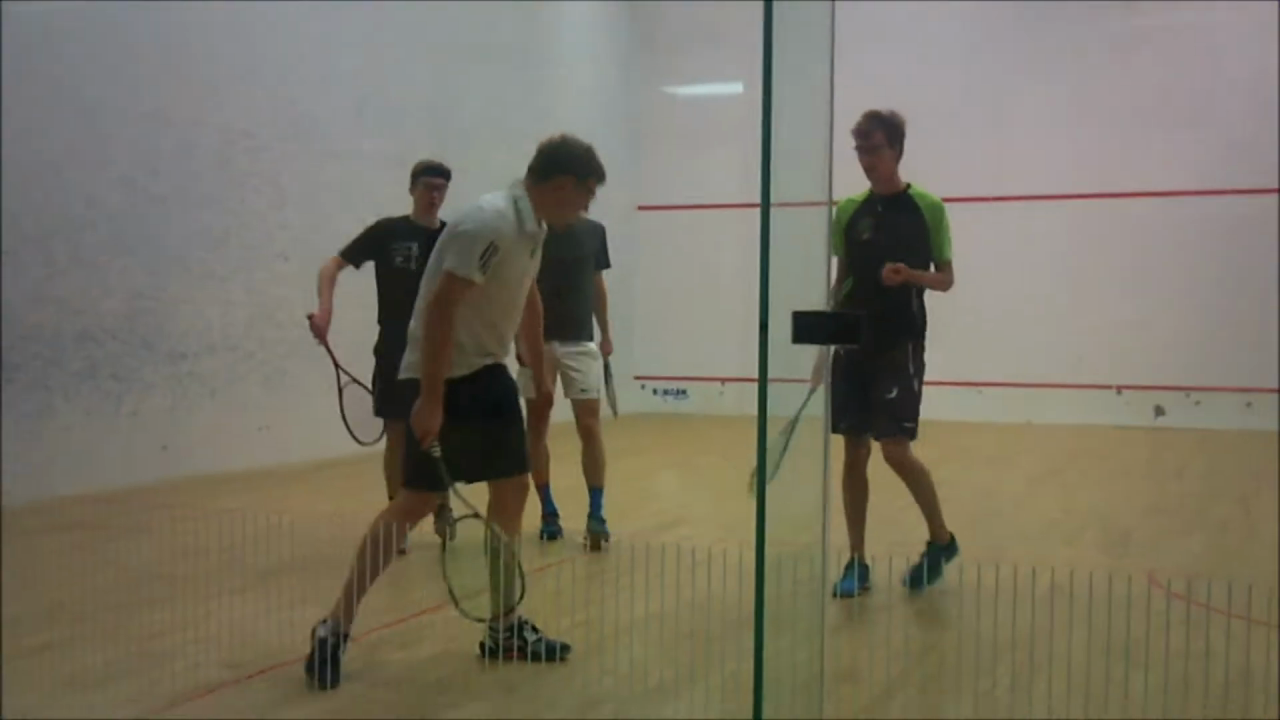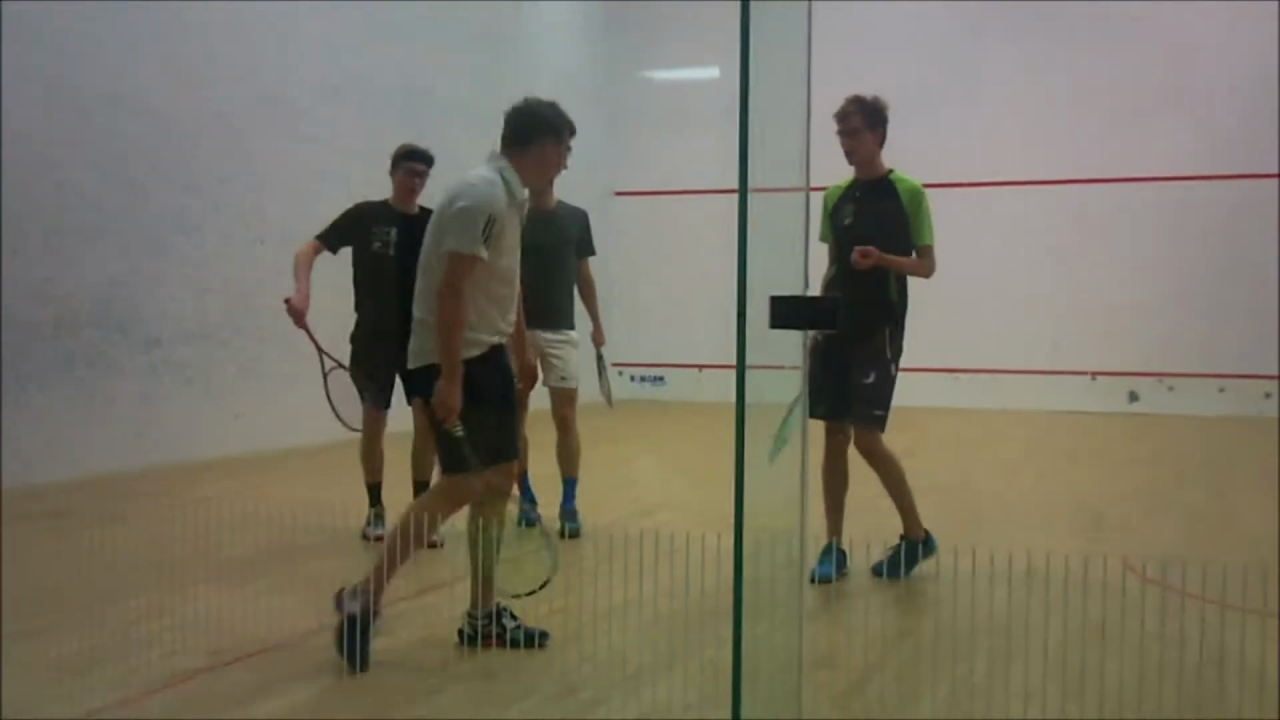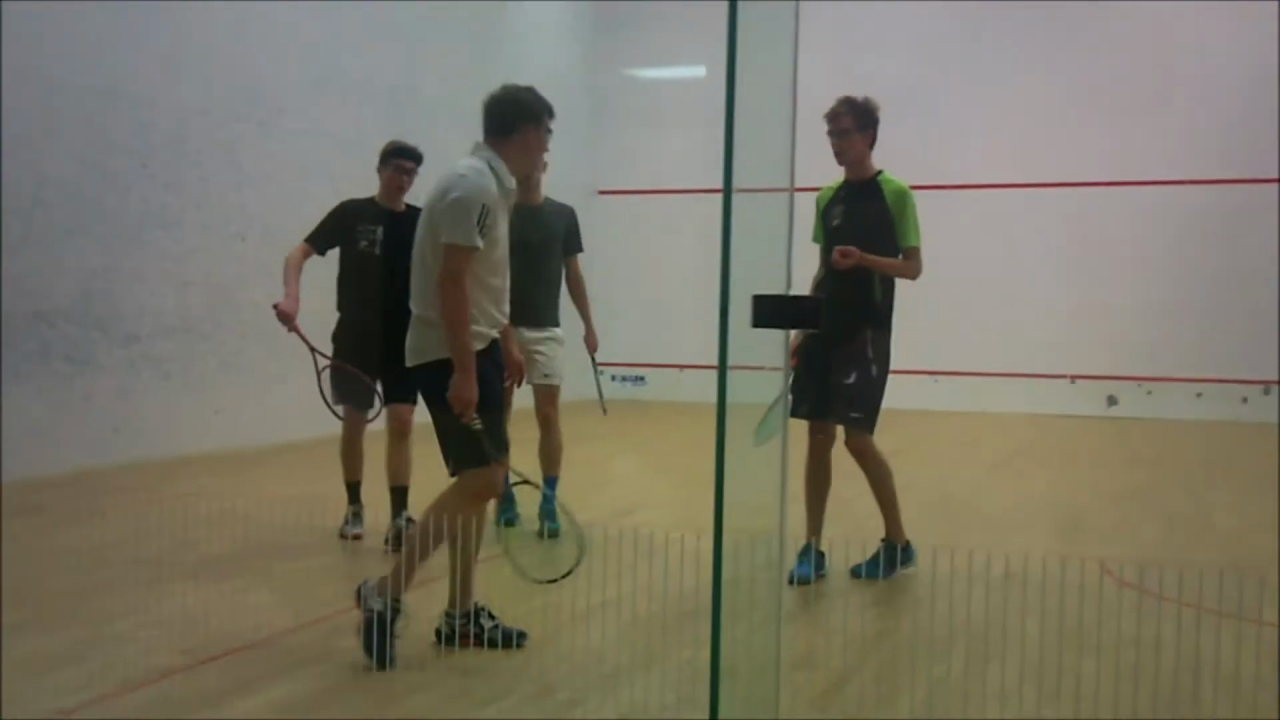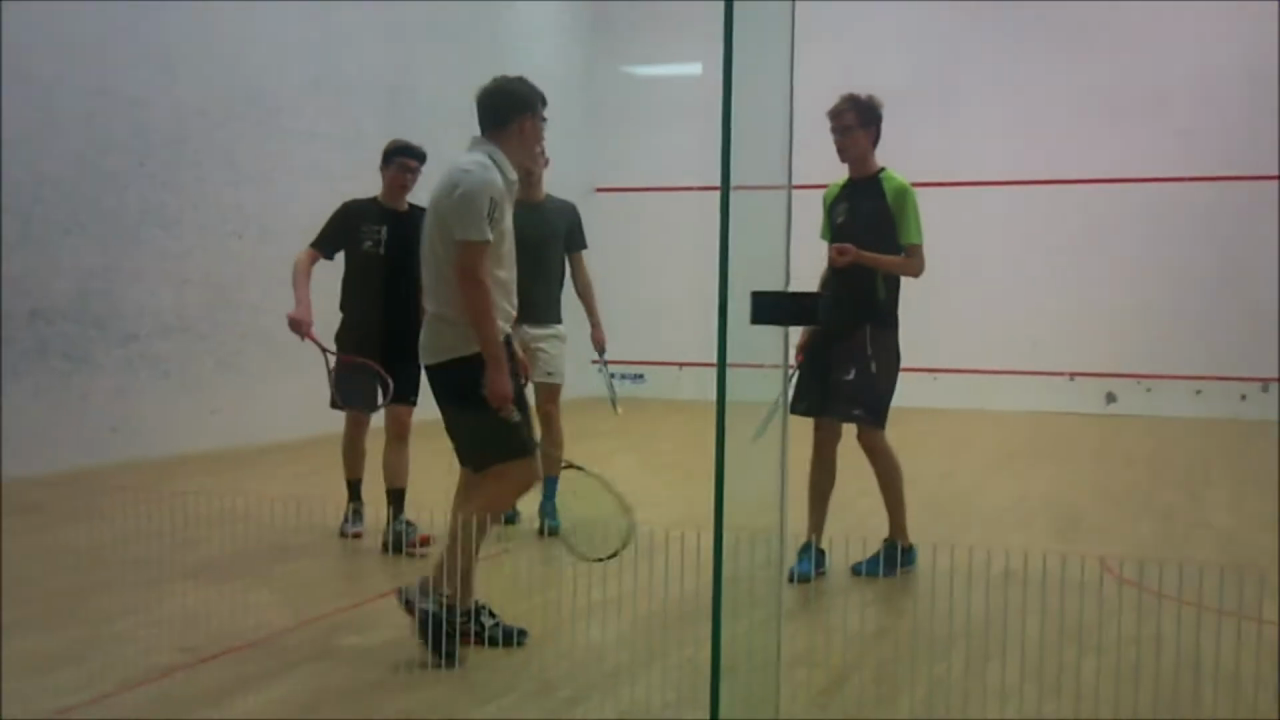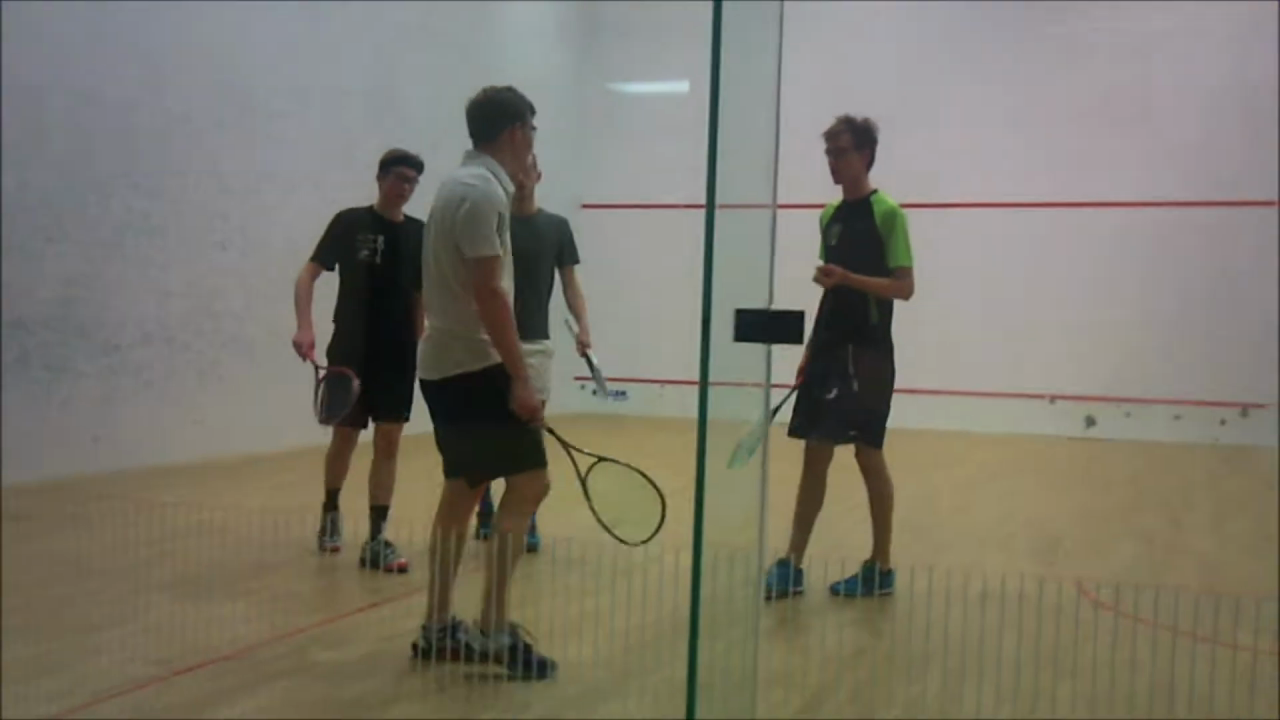
dt=0.1s
person 1, frame 1
left shoulder: (533, 227)
right shoulder: (489, 223)
left elbow: (528, 302)
right elbow: (442, 309)
left wrist: (539, 372)
right wrist: (431, 399)
left hip: (487, 372)
right hip: (438, 375)
left knee: (513, 489)
right knee: (416, 503)
left ankle: (504, 628)
right ankle: (335, 625)
person 1, frame 2
left shoulder: (507, 196)
right shoulder: (481, 196)
right elbow: (451, 290)
left wrist: (521, 346)
right wrist: (450, 379)
left hip: (485, 357)
right hip: (449, 361)
left knee: (499, 481)
right knee: (464, 485)
left ankle: (483, 612)
right ankle: (365, 595)
person 1, frame 3
left shoulder: (494, 185)
right shoulder: (471, 186)
right elbow: (450, 282)
left wrist: (507, 343)
right wrist: (463, 371)
left hip: (476, 349)
right hip: (448, 355)
left knee: (485, 479)
right knee: (482, 480)
left ankle: (461, 613)
right ankle: (387, 590)
person 1, frame 4
left shoulder: (479, 175)
right shoulder: (480, 181)
right elbow: (472, 277)
left wrist: (510, 344)
right wrist: (494, 366)
left hip: (455, 348)
right hip: (469, 351)
left knee: (482, 476)
right knee: (518, 470)
left ankle: (460, 605)
right ankle: (434, 588)
person 1, frame 5
left shoulder: (466, 184)
right shoulder: (481, 192)
right elbow: (487, 292)
left wrist: (511, 365)
right wrist: (521, 377)
left hip: (447, 362)
right hip: (473, 365)
left knee: (463, 489)
right knee: (528, 483)
left ankle: (437, 625)
right ankle: (495, 624)
person 2, frame 1
left shoulder: (927, 207)
right shoulder: (847, 211)
left elbow: (945, 278)
left wrist: (910, 277)
right wrist: (824, 344)
left hip: (901, 344)
right hip: (852, 345)
left knee: (896, 449)
right knee: (855, 452)
left ankle: (940, 539)
right ankle: (857, 562)
person 2, frame 2
left shoulder: (907, 193)
right shoulder: (835, 198)
left elbow: (927, 265)
left wrist: (881, 259)
right wrist: (816, 327)
left hip: (880, 330)
right hip: (836, 330)
left knee: (867, 438)
right knee: (835, 437)
left ankle: (916, 534)
right ankle: (833, 547)
person 2, frame 3
left shoulder: (894, 194)
right shoulder: (827, 198)
left elbow: (913, 267)
left wrist: (863, 259)
right wrist: (802, 328)
left hip: (867, 332)
right hip: (823, 330)
left knee: (857, 438)
right knee: (819, 438)
left ankle: (897, 541)
right ankle: (813, 548)
person 2, frame 4
left shoulder: (896, 191)
right shoulder: (834, 195)
left elbow: (914, 264)
left wrist: (860, 256)
right wrist: (810, 328)
left hip: (873, 330)
right hip: (833, 328)
left knee: (871, 436)
right knee: (823, 435)
left ankle: (900, 543)
right ankle: (813, 546)
person 2, frame 5
left shoulder: (887, 213)
right shoulder: (831, 216)
left elbow: (904, 287)
left wrist: (848, 278)
right wrist: (809, 348)
left hip: (866, 352)
right hip: (828, 348)
left knee: (869, 455)
right knee: (815, 456)
left ankle: (880, 566)
right ankle: (792, 563)
person 3, frame 1
right shoulder: (387, 231)
right elbow: (332, 266)
right wrist: (324, 309)
right hip: (395, 349)
right knee: (396, 434)
left ankle: (441, 505)
person 3, frame 2
left shoulder: (434, 224)
right shoulder: (364, 215)
right elbow: (307, 251)
right wrist: (302, 292)
right hip: (374, 337)
left knee: (427, 421)
right knee: (373, 423)
right ankle: (375, 508)
person 3, frame 3
left shoulder: (420, 222)
right shoulder: (351, 213)
right elbow: (298, 254)
right wrist: (291, 297)
left hip: (402, 338)
right hip: (355, 336)
left knee: (402, 423)
right knee: (354, 422)
left ankle: (400, 518)
right ankle: (354, 507)
person 3, frame 4
left shoulder: (424, 221)
right shoulder: (353, 213)
right elbow: (306, 260)
right wrist: (302, 306)
left hip: (405, 339)
right hip: (358, 337)
left knee: (400, 425)
right knee: (356, 423)
left ankle: (397, 520)
right ankle: (354, 504)
person 3, frame 5
left shoulder: (419, 234)
right shoulder: (350, 222)
right elbow: (308, 274)
left wrist: (423, 349)
right wrist: (305, 327)
left hip: (398, 353)
right hip: (351, 349)
left knee: (388, 442)
right knee: (345, 437)
left ankle: (376, 539)
right ankle: (331, 512)
person 4, frame 1
left shoulder: (593, 231)
left wrist: (606, 334)
left hip: (581, 344)
right hip: (539, 343)
left knee: (590, 429)
right knee: (537, 426)
left ankle: (595, 515)
right ankle: (548, 511)
person 4, frame 2
left shoulder: (577, 219)
left elbow: (583, 275)
left wrist: (597, 324)
left hip: (561, 331)
left knee: (565, 417)
right knee: (515, 415)
left ankle: (569, 506)
right ankle: (527, 498)
person 4, frame 3
left shoulder: (564, 215)
left elbow: (573, 273)
left wrist: (589, 325)
left hip: (545, 329)
left knee: (548, 415)
right knee: (499, 413)
left ankle: (549, 503)
right ankle: (505, 496)
person 4, frame 4
left shoulder: (566, 212)
left elbow: (578, 269)
left wrist: (596, 320)
left hip: (548, 327)
left knee: (549, 413)
left ankle: (548, 503)
person 4, frame 5
left shoulder: (557, 226)
left elbow: (570, 282)
left wrist: (582, 326)
left hip: (535, 342)
left ankle: (527, 519)
right ankle: (485, 509)
